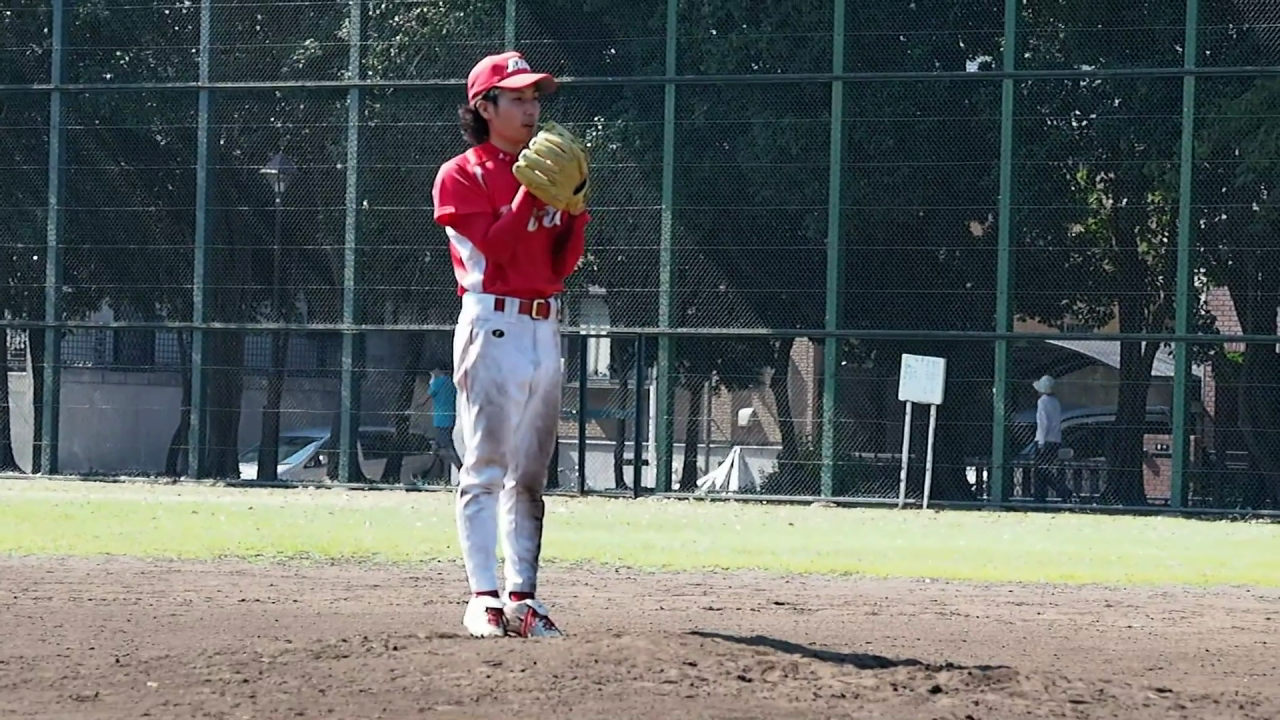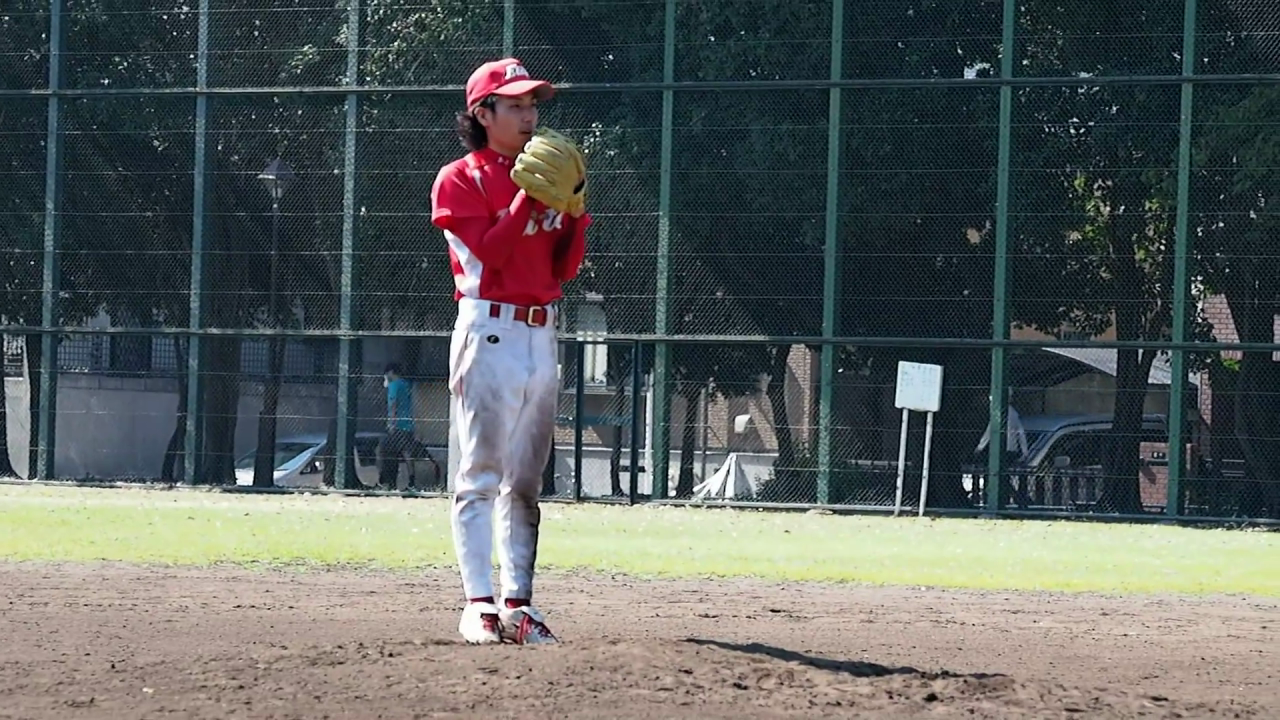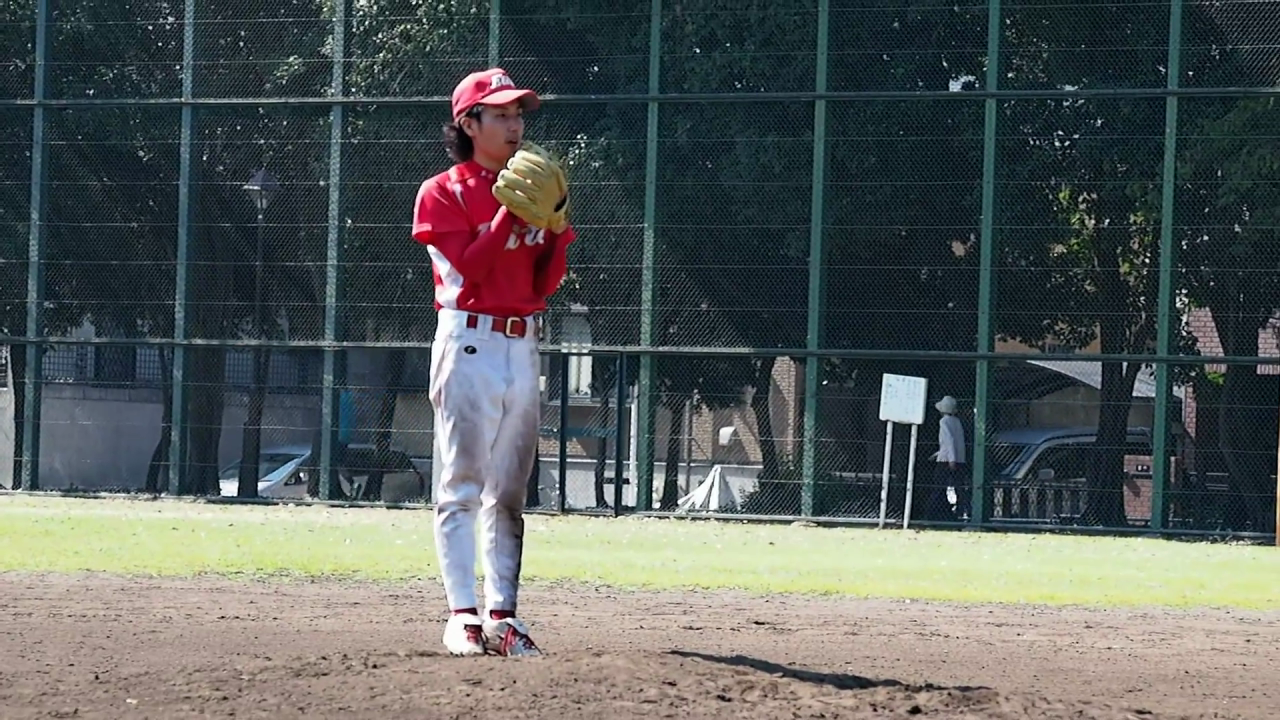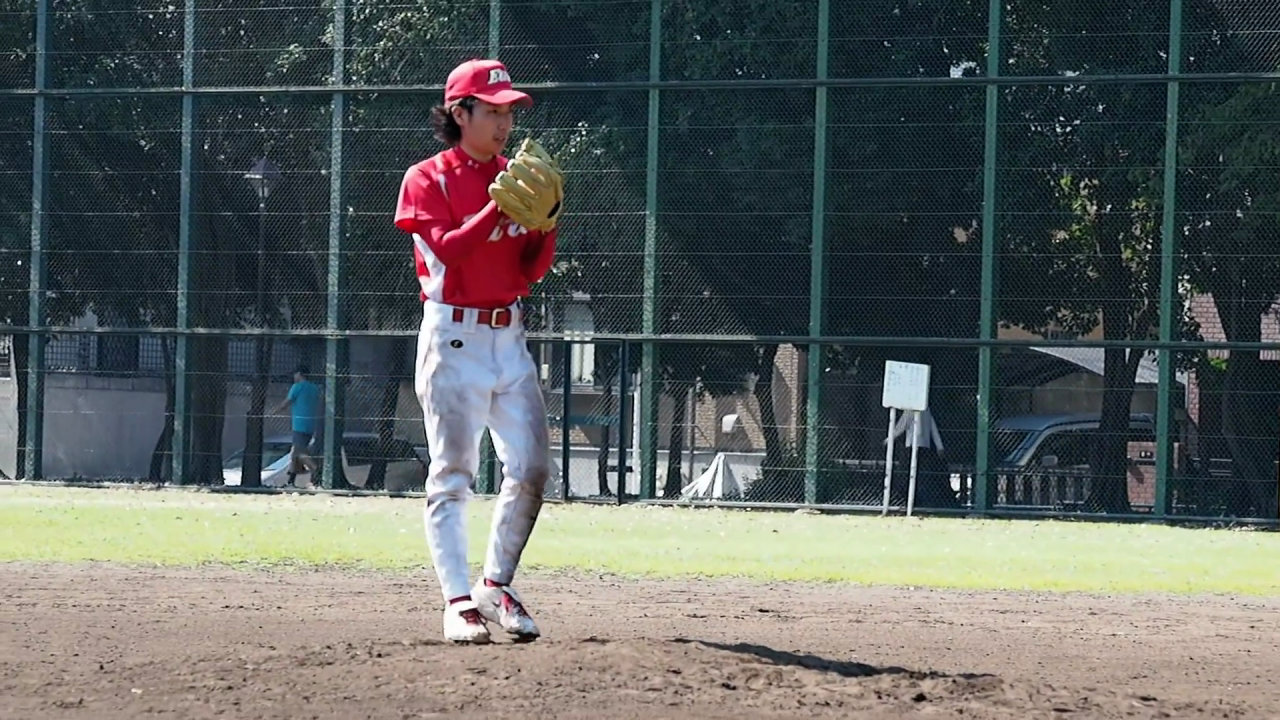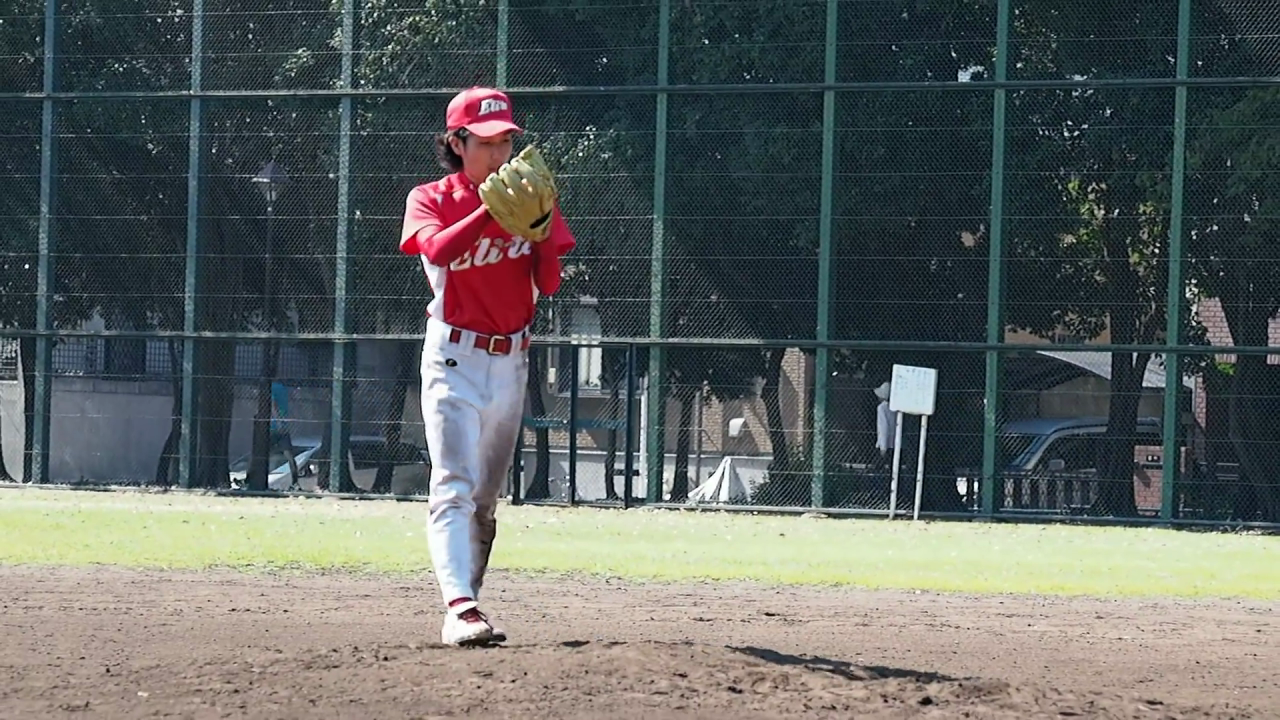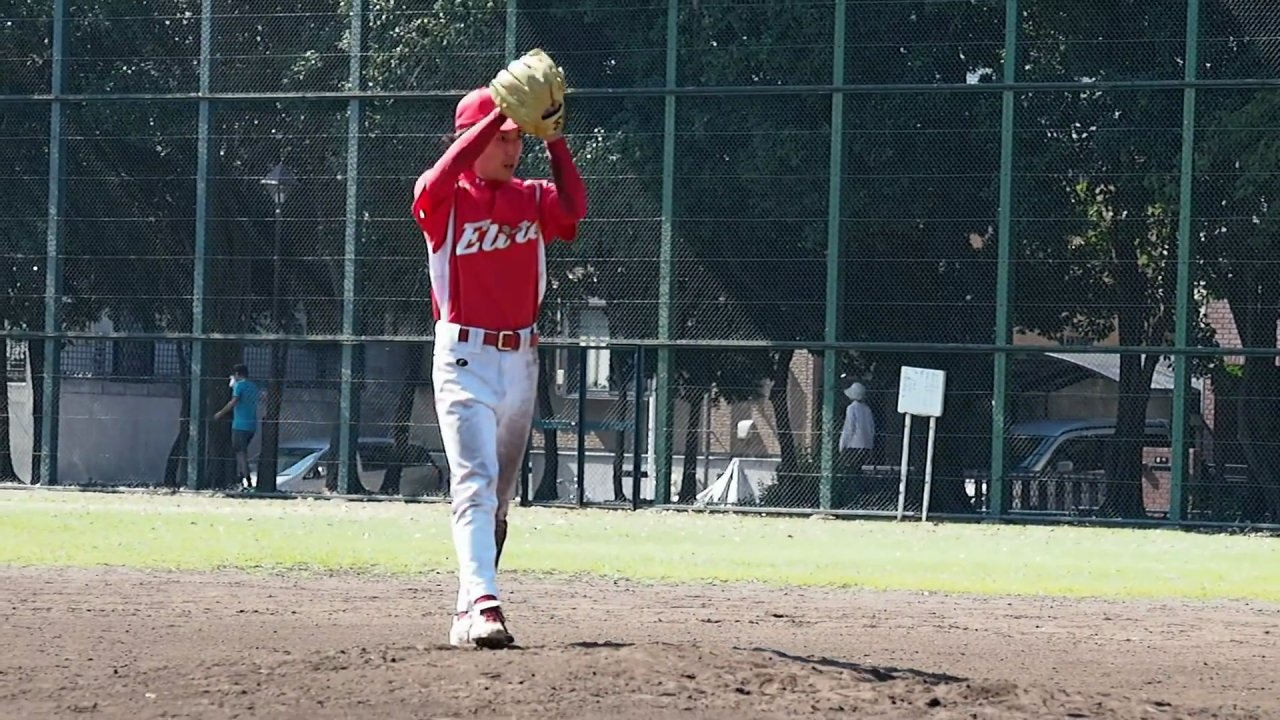
dt=0.4s
person 1, frame 1
right shoulder: (461, 175)
left elbow: (562, 265)
right elbow: (493, 249)
left wrist: (576, 204)
right wrist: (532, 190)
left hip: (545, 329)
right hip: (494, 326)
left knee: (530, 473)
right knee: (486, 468)
left ankle: (523, 594)
right ankle: (484, 597)
person 1, frame 2
right shoulder: (460, 178)
left elbow: (564, 268)
right elbow: (490, 253)
left wrist: (576, 208)
right wrist: (529, 194)
left hip: (541, 335)
right hip: (490, 332)
left knee: (525, 480)
right knee: (480, 474)
left ankle: (517, 601)
right ankle: (479, 603)
person 1, frame 3
right shoulder: (442, 192)
left elbow: (545, 285)
right elbow: (470, 268)
left wrist: (556, 225)
right wrist: (510, 210)
left hip: (523, 347)
right hip: (469, 344)
left knee: (508, 493)
right knee: (462, 486)
left ankle: (501, 614)
right ankle: (463, 615)
person 1, frame 4
left shoulder: (518, 178)
right shoulder: (427, 179)
left elbow: (532, 272)
right elbow: (449, 251)
left wrist: (547, 223)
right wrist: (501, 204)
left hip: (508, 336)
right hip: (455, 337)
left knee: (531, 468)
right knee: (451, 476)
left ankle: (497, 585)
right ankle: (459, 602)
person 1, frame 5
right shoulder: (430, 199)
left elbow: (548, 285)
right elbow: (438, 252)
left wrist: (542, 233)
right wrist: (492, 206)
left hip: (511, 360)
right hip: (454, 357)
left knee: (486, 498)
right knee: (453, 487)
left ankle: (466, 601)
right ankle: (459, 605)
person 1, frame 6
left shoulder: (532, 195)
right shoulder: (443, 192)
left elbow: (573, 215)
right elbow: (437, 180)
left wrist: (553, 137)
right wrist: (498, 115)
left hip: (520, 358)
right hip: (464, 357)
left knee: (500, 494)
right knee: (475, 482)
left ankle: (469, 609)
right ankle: (483, 602)
